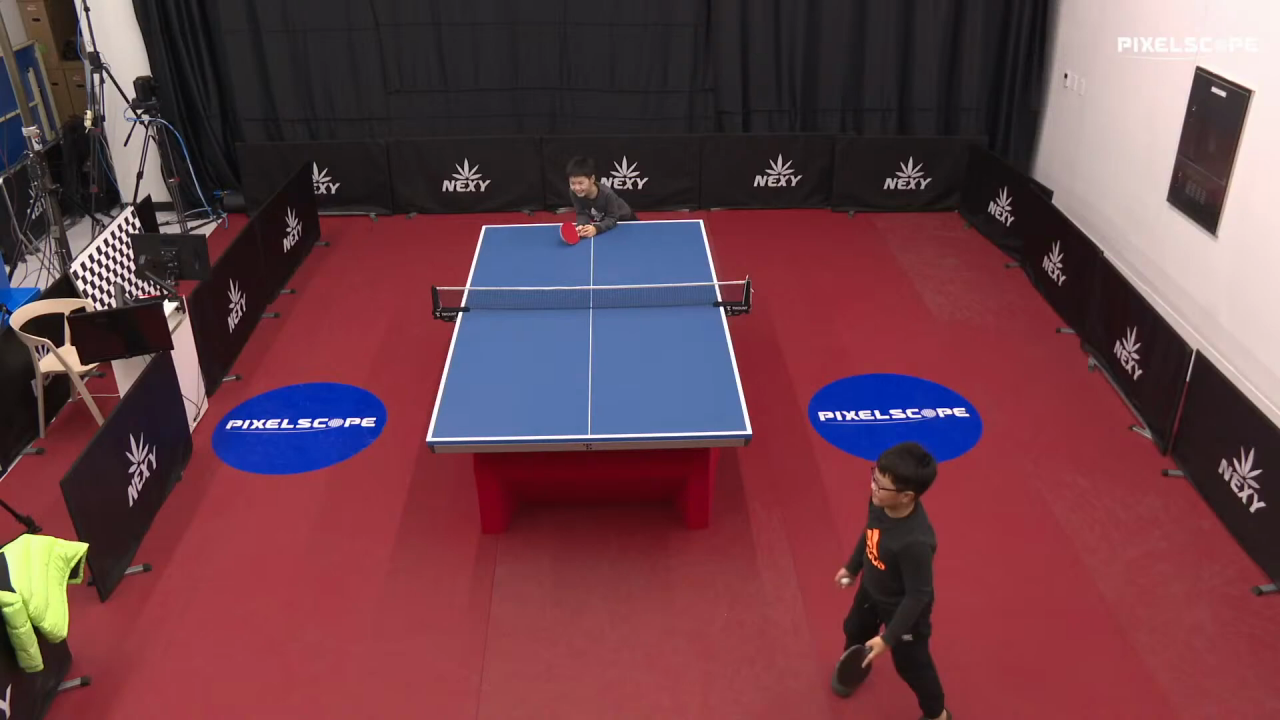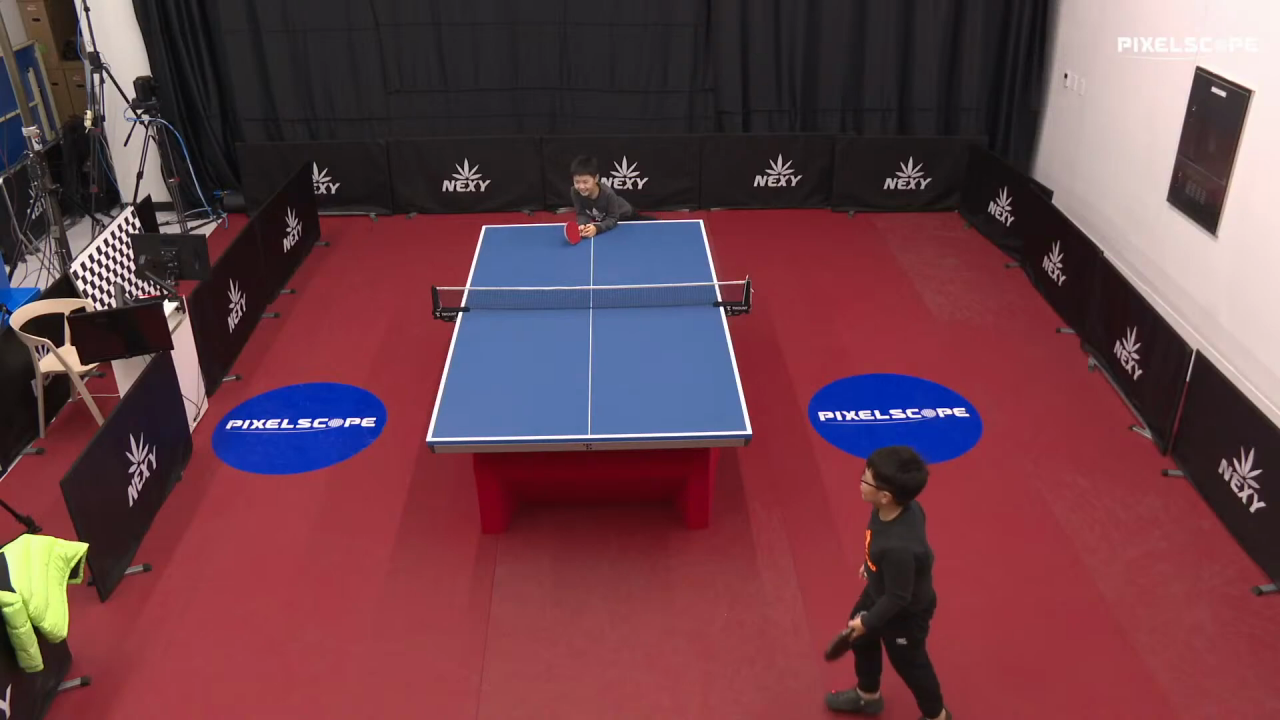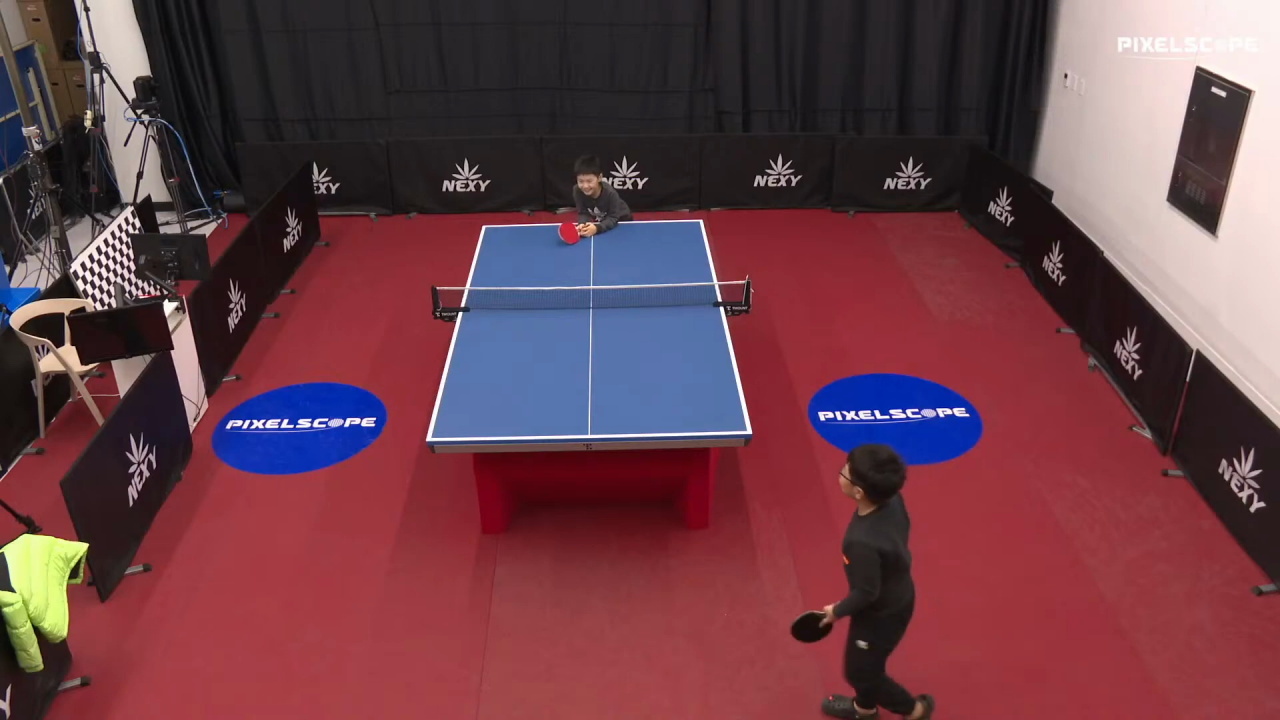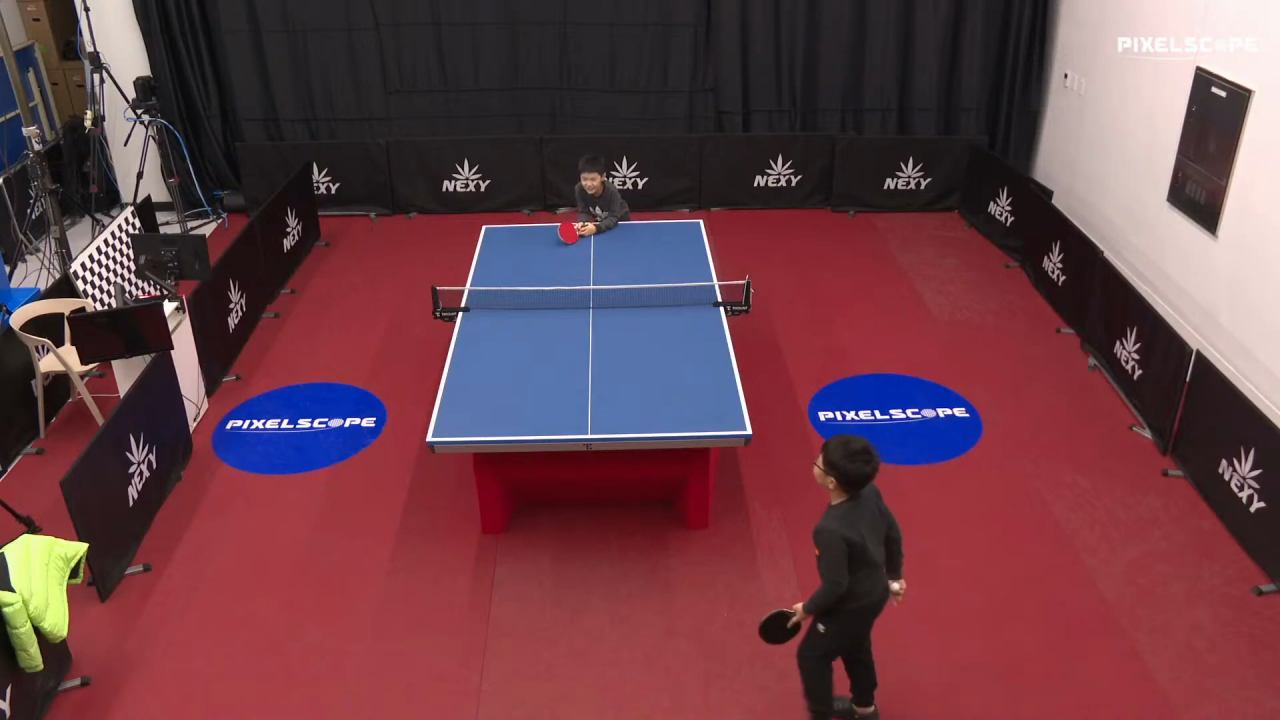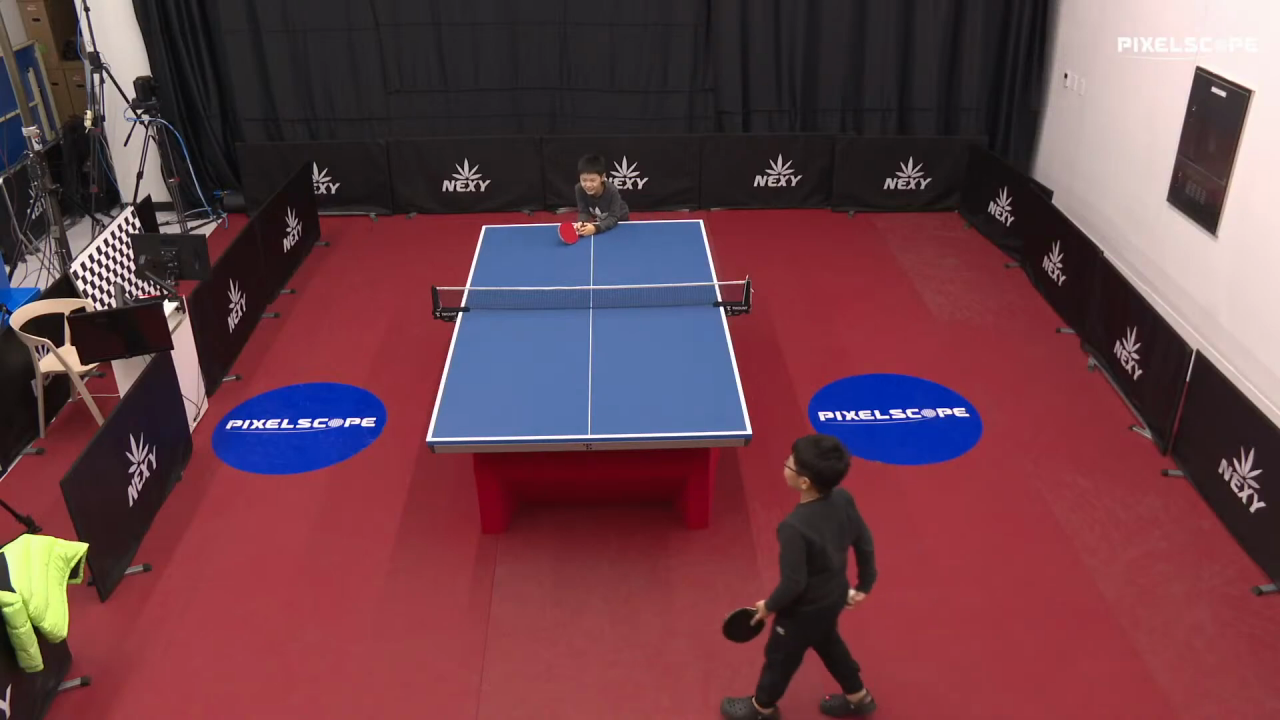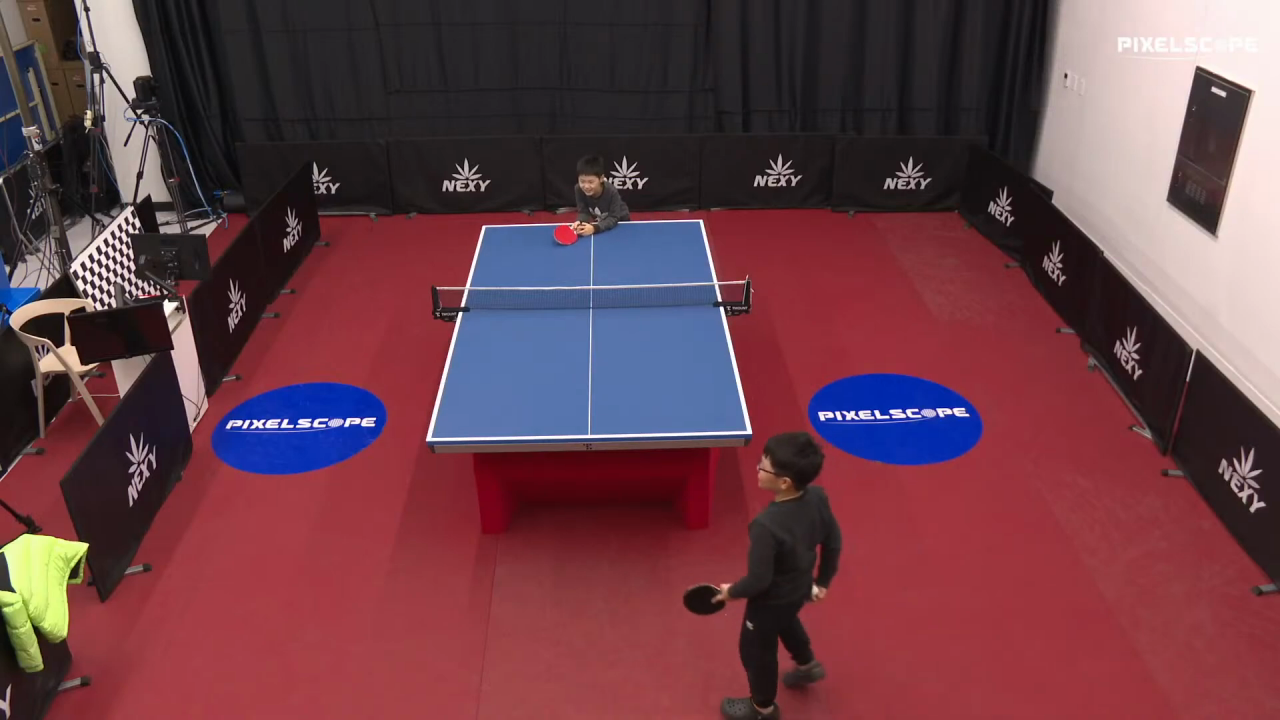
dt=0.2s
person 1, frame 1
left shoulder: (915, 543)
right shoulder: (880, 503)
left elbow: (917, 596)
left wrist: (887, 638)
right wrist: (851, 567)
left hip: (906, 607)
right hip: (873, 592)
left knee: (911, 664)
right knee: (855, 629)
person 1, frame 2
left shoulder: (896, 547)
right shoulder: (908, 504)
left elbow: (898, 598)
left wrist: (866, 622)
left hip: (906, 612)
right hip: (888, 591)
left knee: (910, 663)
right knee: (862, 642)
right ankle: (867, 695)
person 1, frame 3
left shoulder: (862, 541)
right shoulder: (893, 503)
left elbow: (867, 593)
right elbow: (904, 529)
left wrist: (838, 611)
left hip: (881, 612)
right hip: (898, 597)
left knee: (861, 672)
right knee: (869, 661)
person 1, frame 4
left shoulder: (832, 531)
right shoulder: (870, 495)
left elbow: (835, 585)
right elbow: (893, 534)
left wrist: (808, 608)
right wrist: (892, 577)
left hip: (850, 607)
right hip: (874, 592)
left knee: (811, 658)
right knee: (857, 649)
person 1, frame 5
left shoulder: (795, 528)
right shoulder: (843, 499)
left elbow: (794, 584)
right elbow: (865, 543)
left wrist: (768, 606)
right wrist: (863, 585)
left hip: (806, 607)
right hip: (833, 594)
left knee: (780, 656)
right knee: (827, 642)
person 1, frame 6
left shoulder: (766, 526)
right shoulder: (817, 497)
left elbow: (758, 580)
right elbow: (833, 540)
left wrist: (732, 592)
right wrist: (822, 580)
left hip: (772, 599)
right hip: (801, 587)
left knee: (755, 650)
right knee: (787, 625)
right ankle: (807, 665)
